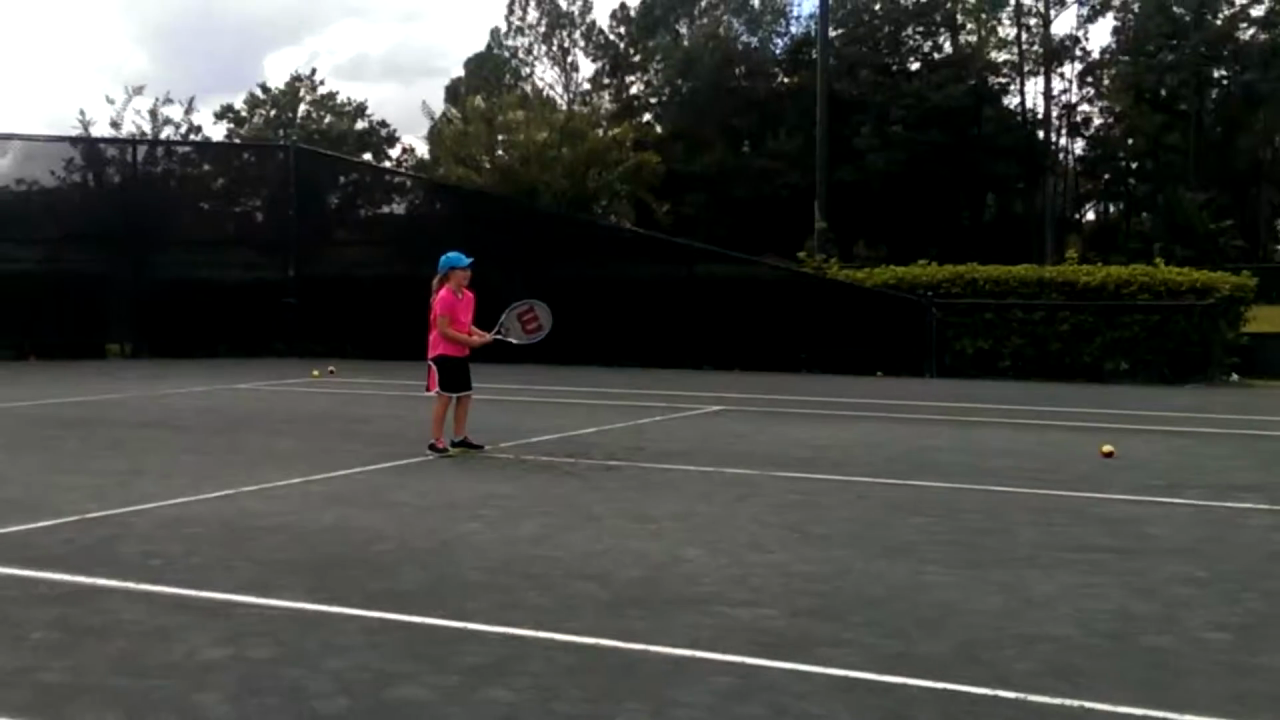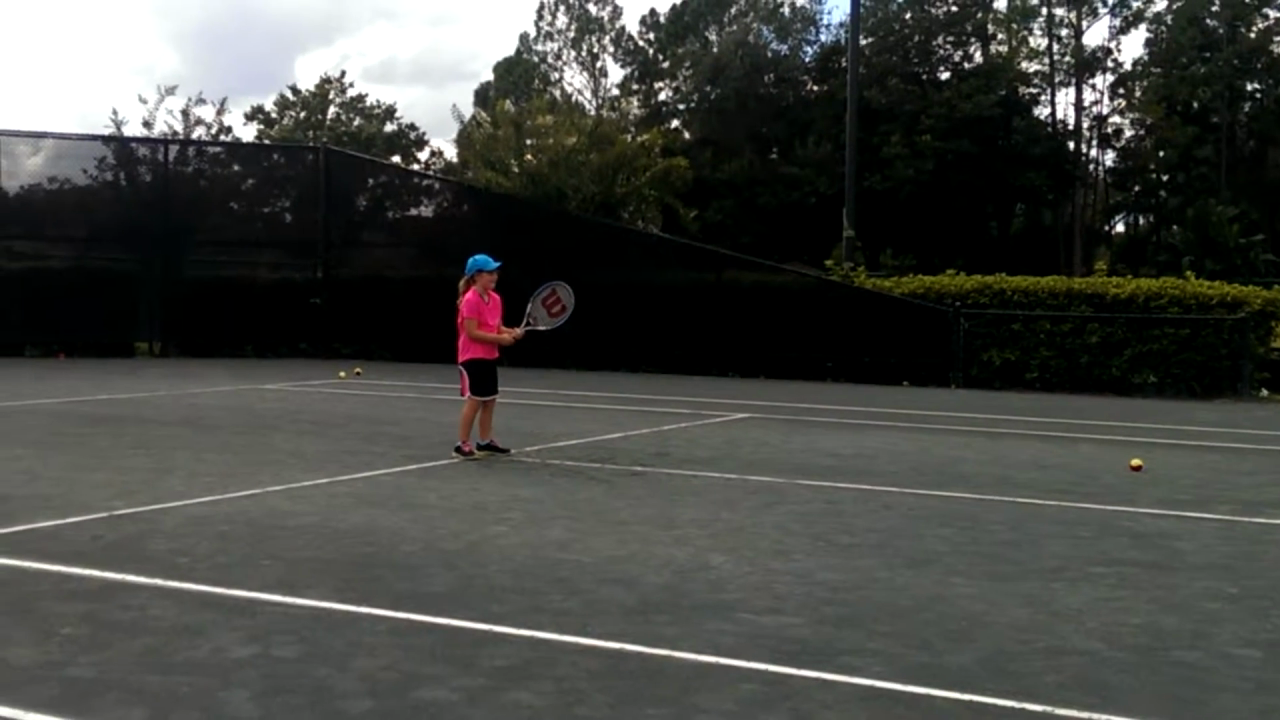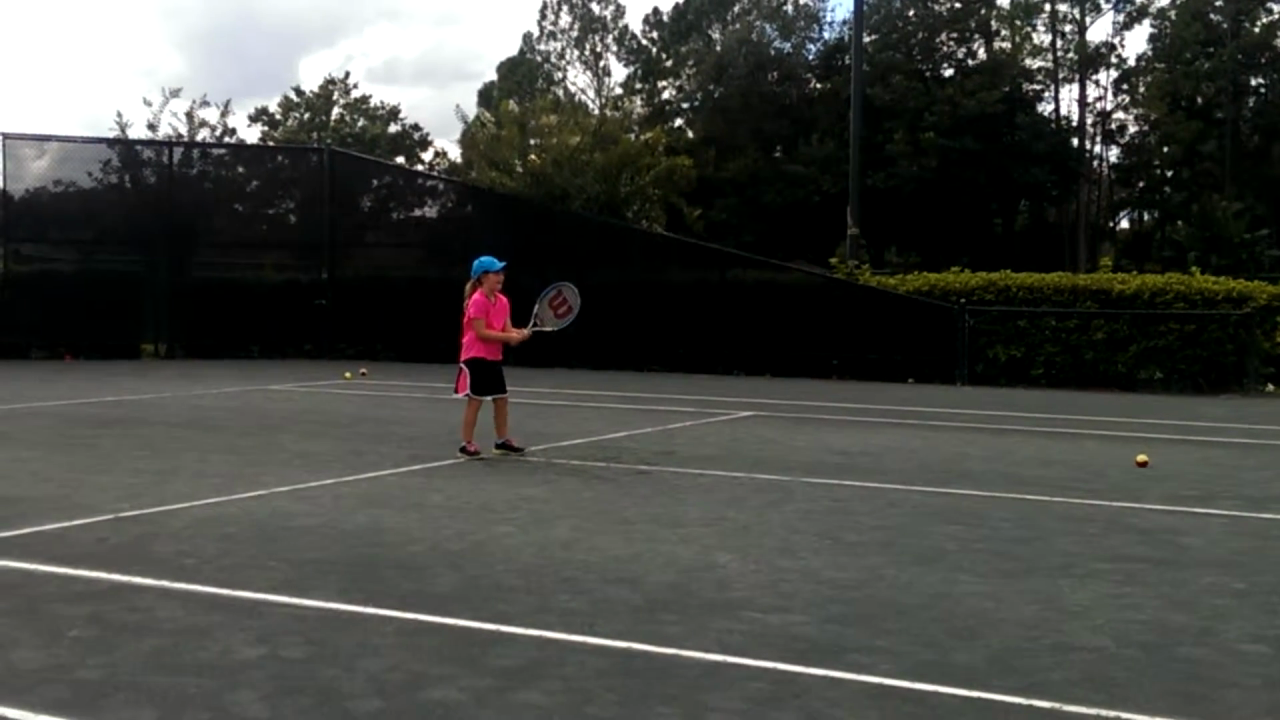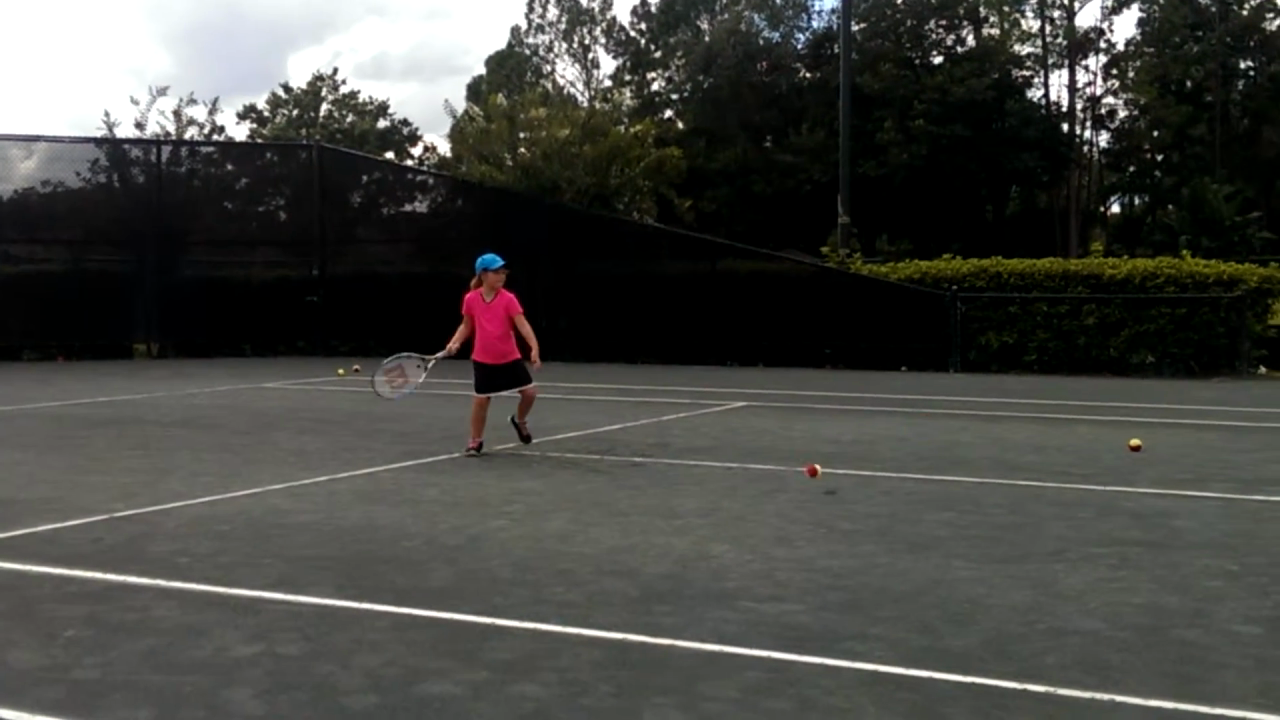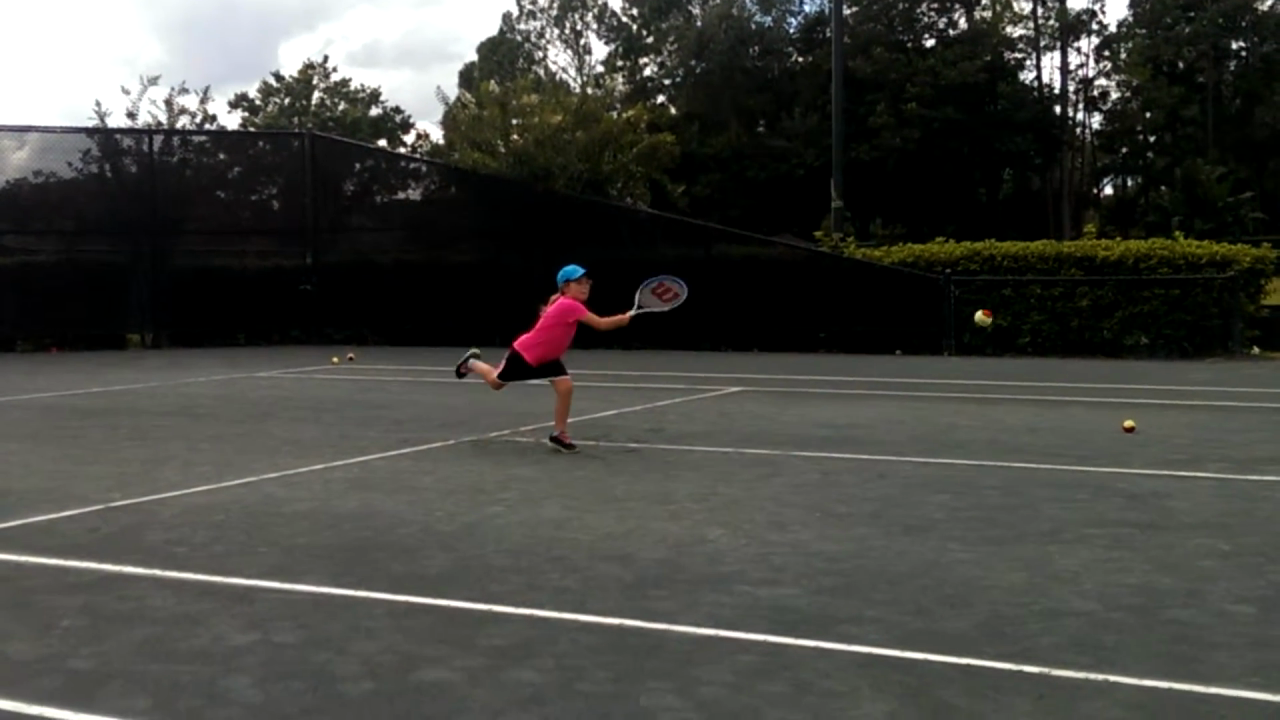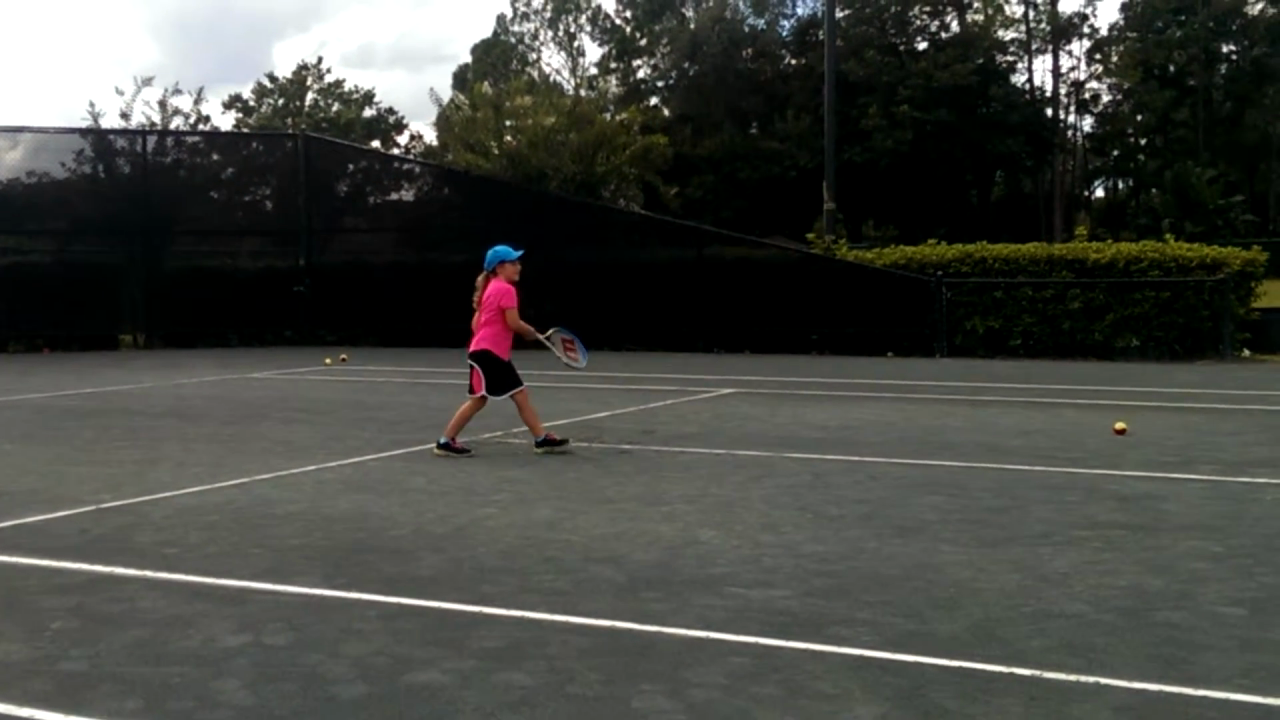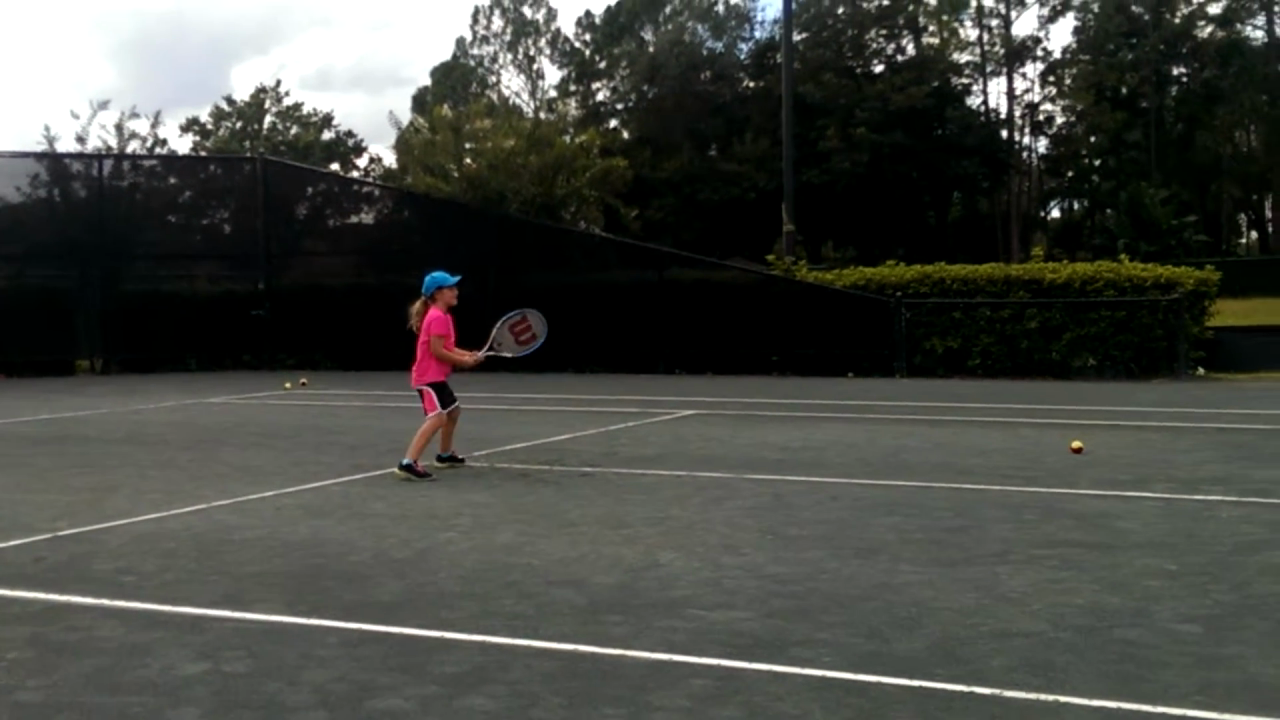
dt=0.7s
person 1, frame 1
left shoulder: (468, 296)
right shoulder: (444, 297)
right elbow: (443, 330)
left wrist: (481, 335)
right wrist: (470, 341)
left hip: (460, 354)
right hip: (444, 354)
left knee: (464, 396)
right knee: (445, 397)
left ankle: (459, 438)
right ankle: (436, 441)
person 1, frame 2
left shoulder: (495, 299)
right shoulder: (471, 300)
right elbow: (471, 332)
left wrist: (511, 332)
right wrist: (499, 339)
left hip: (489, 357)
right hip: (473, 358)
left knee: (489, 400)
right knee: (475, 400)
left ankle: (485, 441)
right ankle: (462, 444)
person 1, frame 3
left shoulder: (502, 301)
right shoulder: (478, 301)
left elbow: (506, 329)
right elbow: (480, 332)
left wrist: (519, 333)
right wrist: (508, 338)
left hip: (494, 358)
right hip: (476, 357)
left knee: (501, 399)
right knee: (475, 400)
left ankle: (502, 441)
right ankle: (466, 444)
person 1, frame 4
left shoulder: (508, 299)
right shoulder: (471, 298)
left elbow: (523, 325)
right elbow: (466, 326)
left wrist: (535, 349)
right wrist: (454, 343)
left hip: (510, 358)
right hip: (483, 360)
left knee: (529, 392)
right knee: (481, 400)
left ankle: (519, 420)
right ankle: (476, 440)
person 1, frame 5
left shoulder: (571, 306)
right shoulder: (569, 306)
right elbow: (601, 324)
right wrist: (623, 319)
left hip: (547, 357)
right hip: (524, 353)
left knee: (565, 387)
right knee: (495, 382)
left ankle: (558, 435)
right ankle: (472, 362)
person 1, frame 6
left shoulder: (491, 289)
right shoulder: (506, 289)
left elbow: (475, 324)
right elbow: (513, 323)
right wrist: (531, 333)
left hip: (495, 353)
right hip: (487, 352)
left knee: (520, 395)
right knee: (479, 399)
left ankle: (542, 438)
right ankle: (445, 441)
person 1, frame 7
left shoulder: (445, 317)
right shoulder: (437, 318)
left elbow: (448, 349)
right elbow: (437, 352)
left wrist: (468, 355)
right wrist: (464, 362)
left hip: (437, 377)
right hip: (430, 378)
left knee: (453, 412)
right knee: (437, 419)
left ankle: (445, 455)
right ankle: (408, 463)
